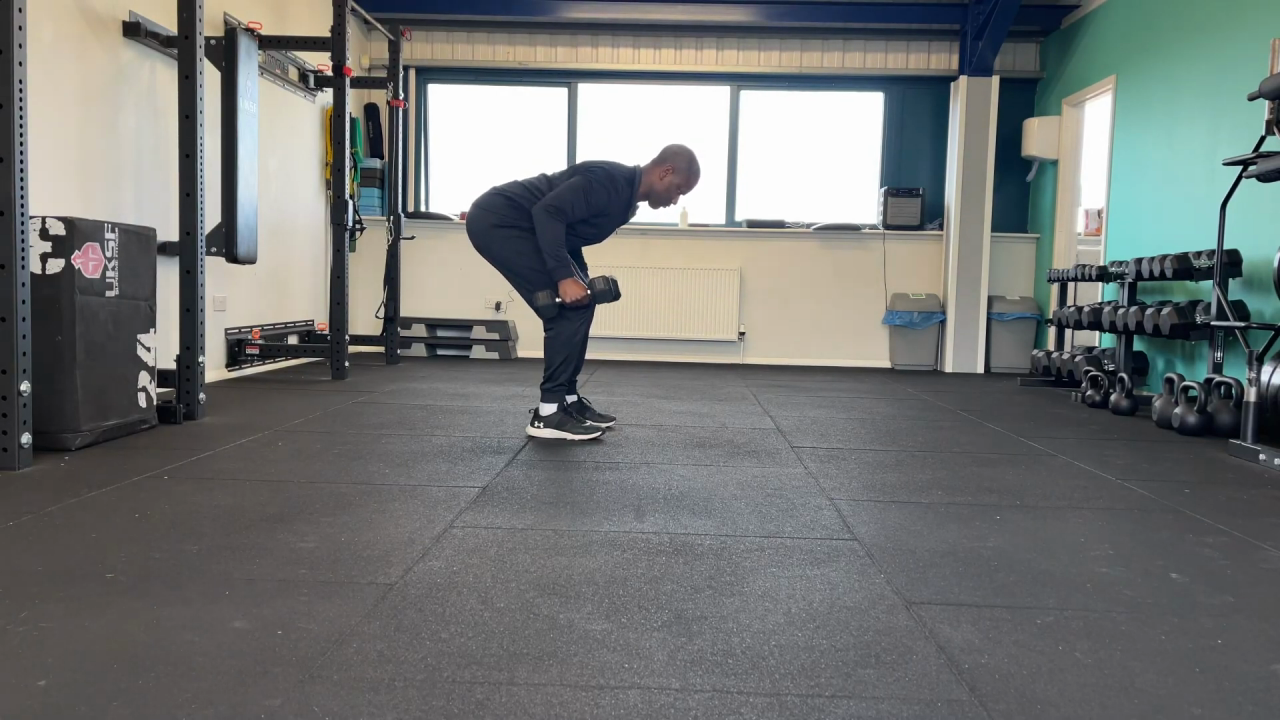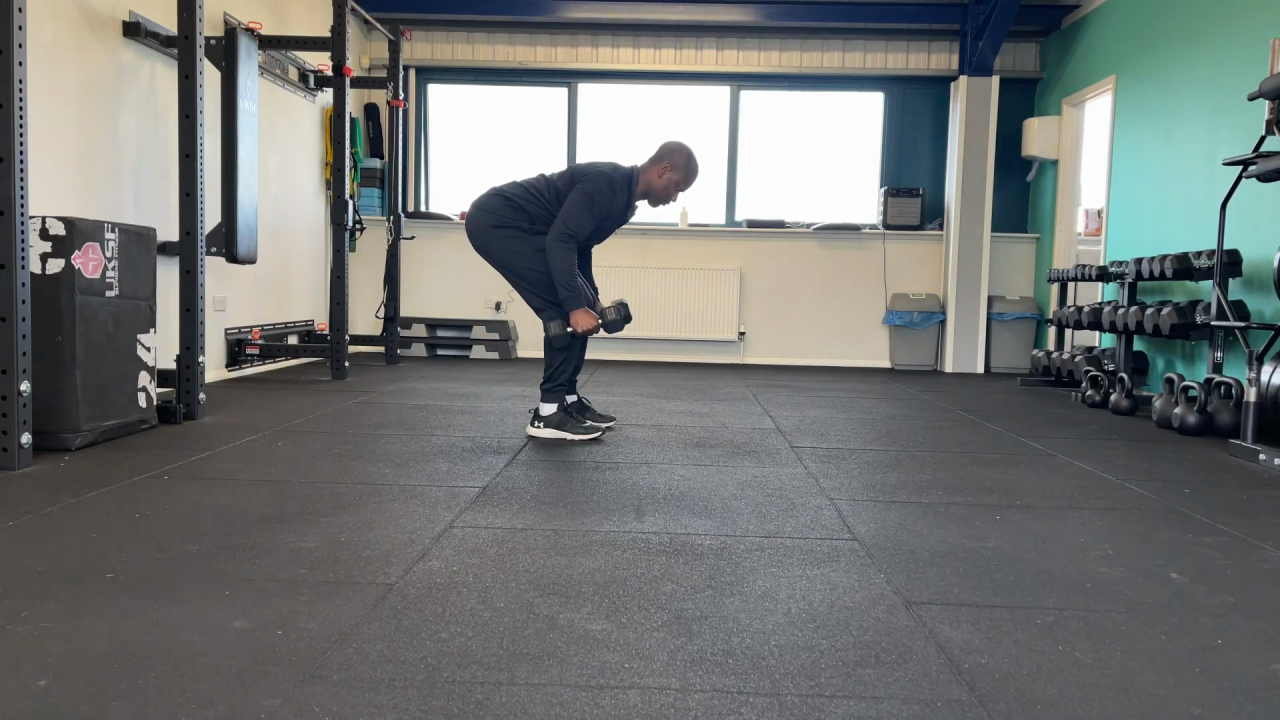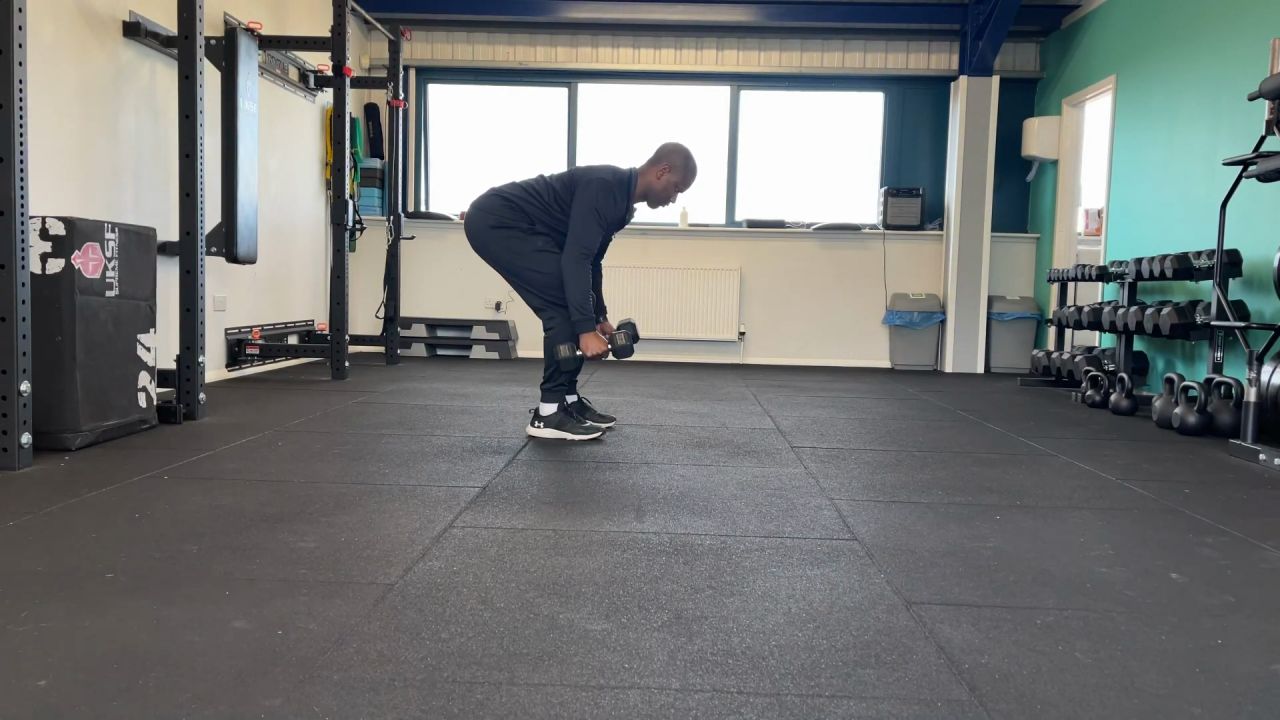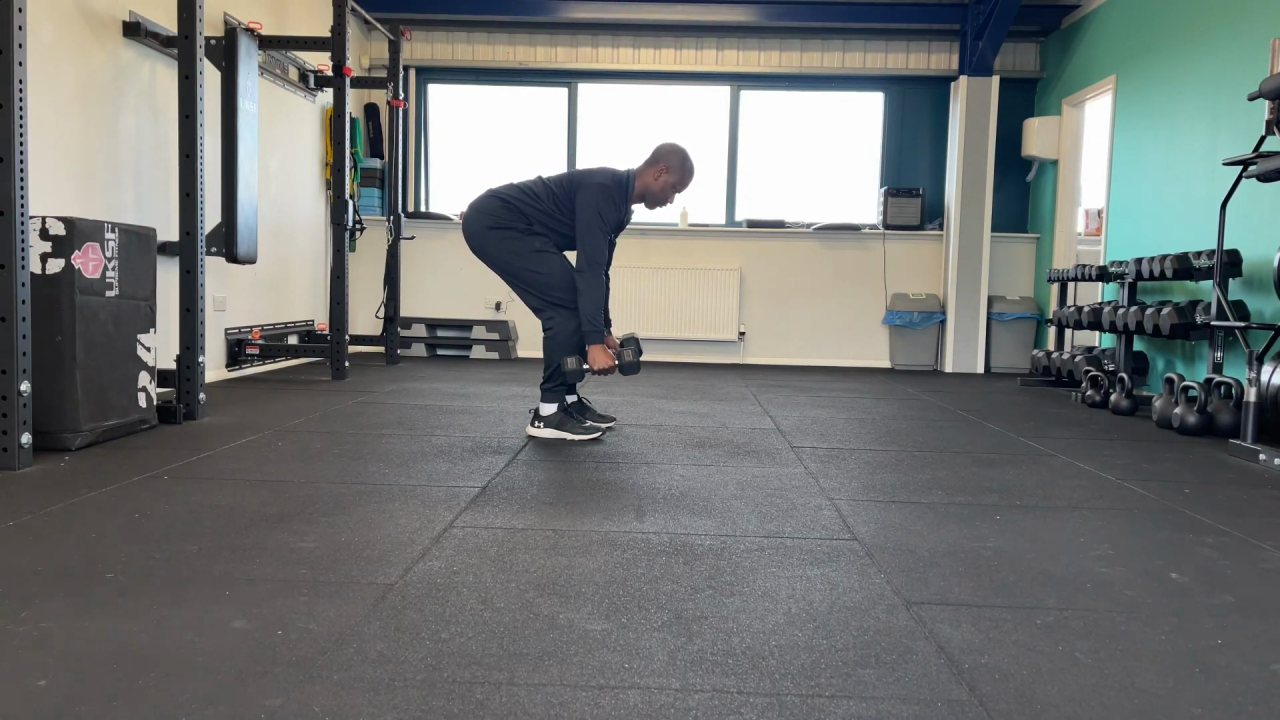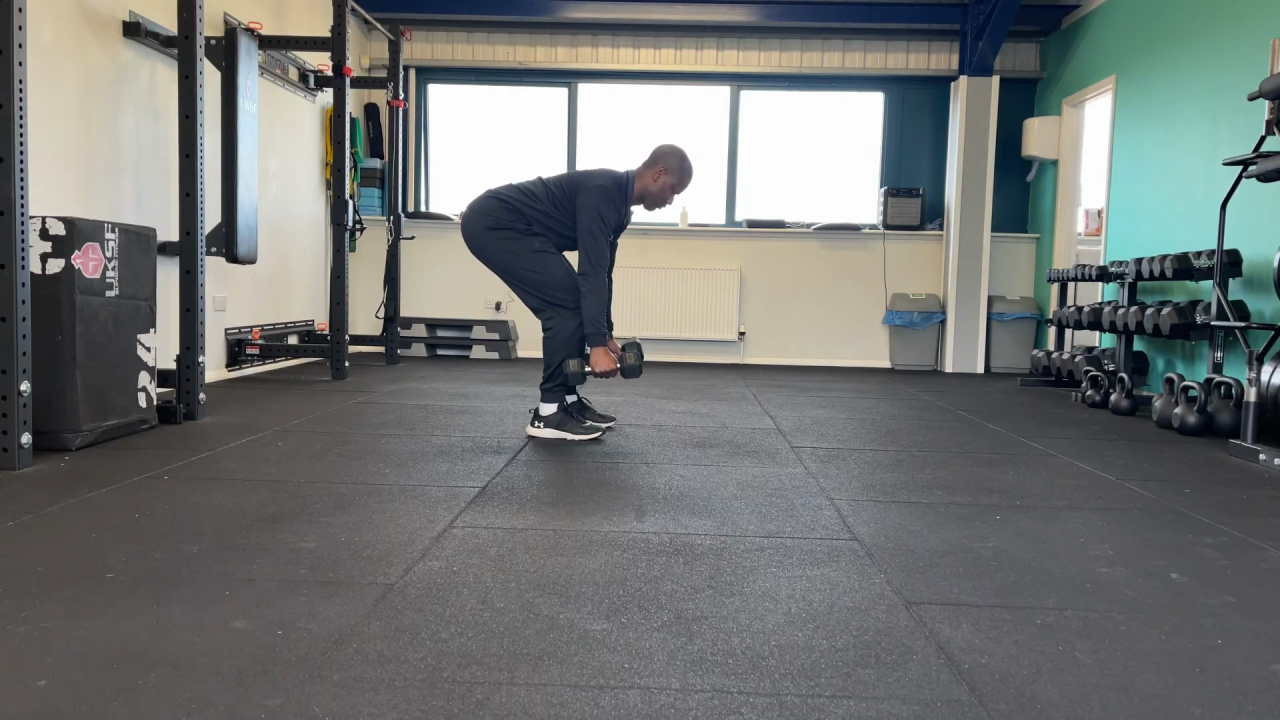
dt=0.4s
person 1, frame 1
left shoulder: (625, 197)
right shoulder: (611, 181)
left elbow: (571, 226)
right elbow: (547, 211)
left wrist: (580, 278)
right wrist: (565, 277)
left hip: (510, 224)
right hip: (496, 220)
left knee: (578, 303)
right knee: (568, 308)
left ankle: (567, 400)
right ankle: (548, 414)
person 1, frame 2
left shoulder: (623, 196)
right shoulder: (607, 183)
left elbow: (580, 244)
right elbow: (561, 239)
left wrist: (590, 299)
right wrist: (576, 306)
left hip: (508, 224)
right hip: (496, 221)
left knee: (579, 305)
right knee: (566, 309)
left ankle: (567, 400)
right ankle: (549, 414)
person 1, frame 3
left shoulder: (621, 199)
right shoulder: (605, 186)
left elbow: (591, 260)
right elbow: (576, 258)
left wrist: (599, 316)
right wrist: (586, 329)
left hip: (506, 224)
right hip: (496, 222)
left knee: (572, 306)
right knee: (566, 307)
left ankle: (567, 400)
right ankle: (549, 413)
person 1, frame 4
left shoulder: (619, 201)
right shoulder: (603, 191)
left elbow: (599, 270)
right elbow: (589, 269)
left wrist: (603, 331)
right wrist: (594, 342)
left hip: (502, 225)
right hip: (493, 223)
left knee: (572, 304)
right knee: (567, 305)
left ankle: (566, 401)
right ankle: (549, 413)
person 1, frame 5
left shoulder: (618, 202)
right shoulder: (604, 193)
left elbow: (602, 272)
right elbow: (591, 272)
left wrist: (605, 335)
right wrist: (597, 344)
left hip: (505, 226)
right hip: (493, 223)
left knee: (571, 305)
right knee: (568, 304)
left ankle: (566, 401)
right ankle: (549, 413)
